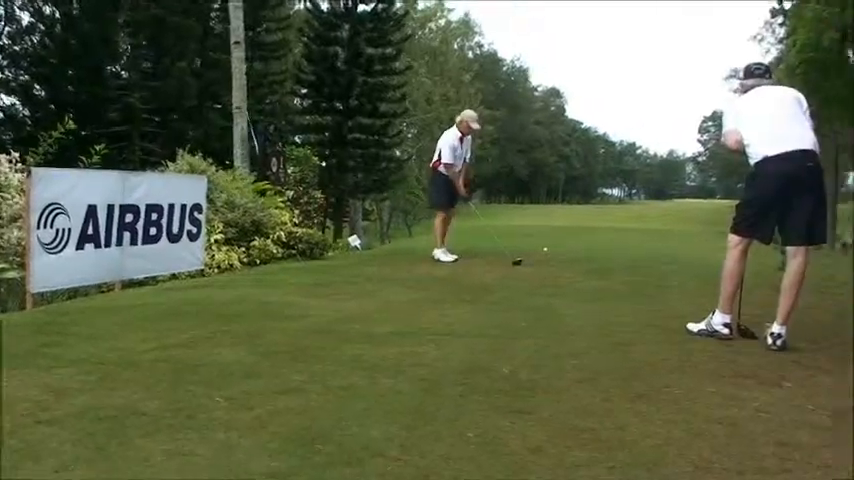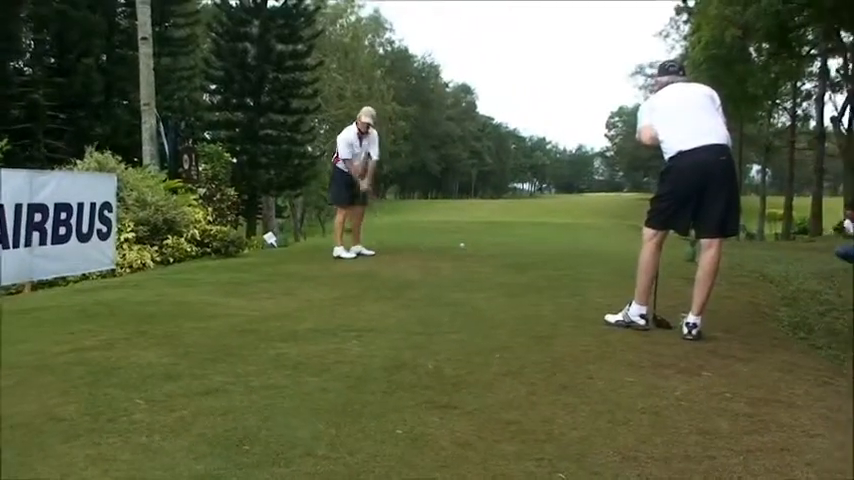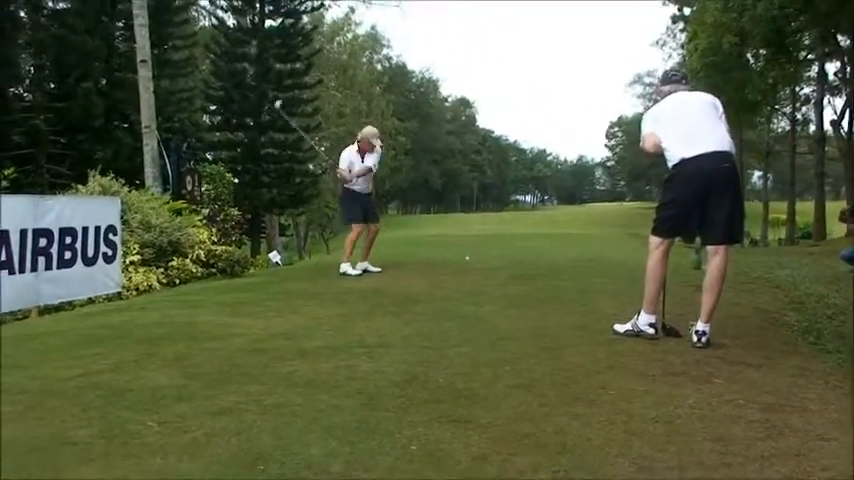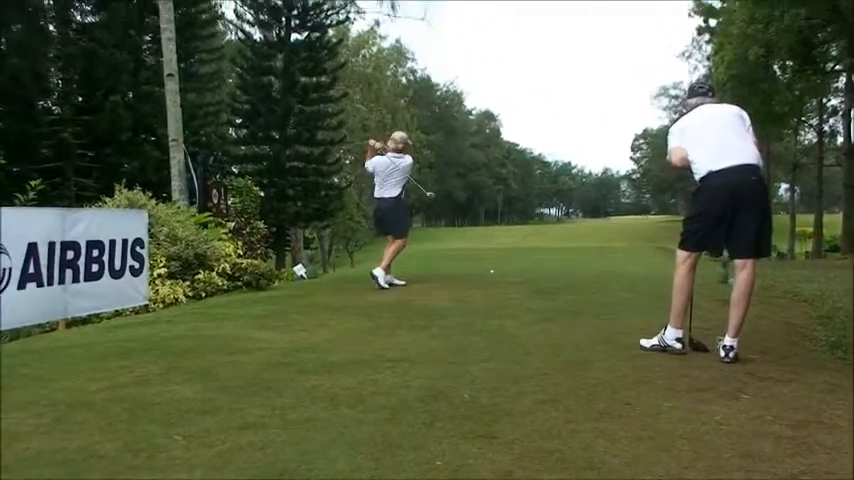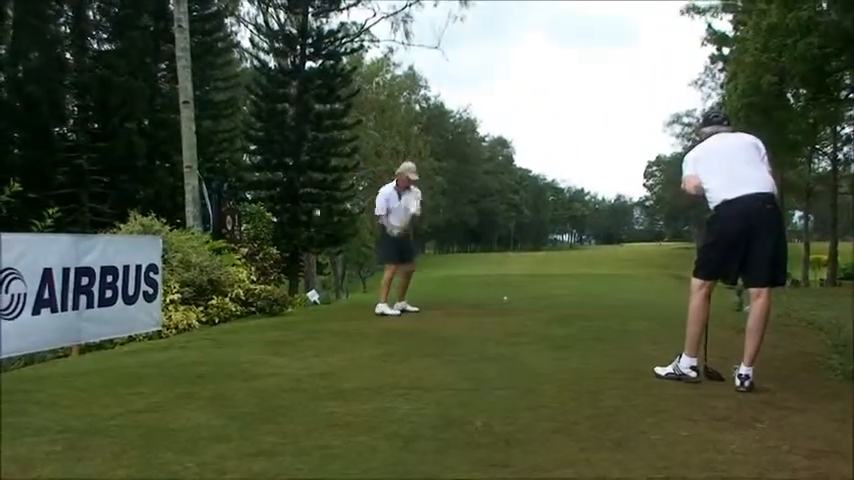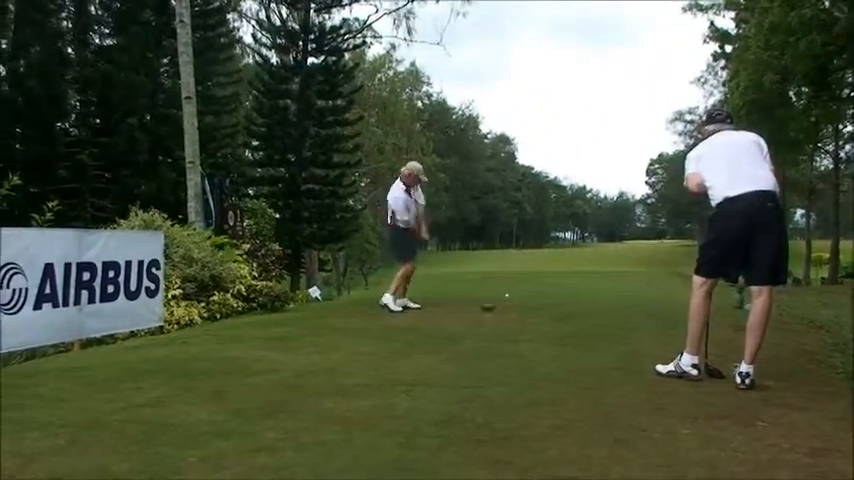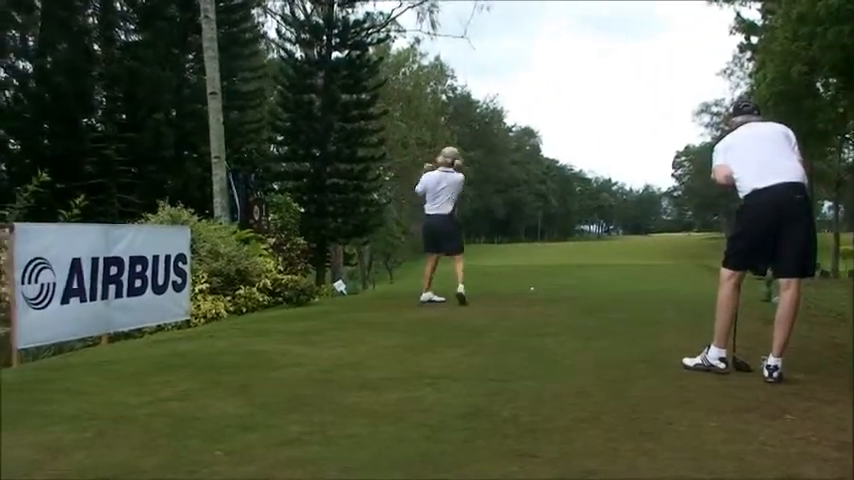
dt=0.7s
person 1, frame 1
left shoulder: (737, 104)
right shoulder: (793, 94)
left elbow: (733, 142)
right elbow: (810, 132)
left hip: (769, 168)
right hip: (807, 163)
left knee: (737, 242)
right knee: (798, 251)
left ankle: (721, 320)
right ankle: (777, 331)
person 1, frame 2
left shoulder: (652, 102)
right shoulder: (706, 91)
left elbow: (647, 137)
right elbow: (724, 128)
left hip: (683, 162)
right hip: (720, 157)
left knee: (652, 234)
right knee: (712, 242)
left ankle: (638, 312)
right ankle: (693, 321)
person 1, frame 3
left shoulder: (655, 111)
right shoulder: (709, 99)
left elbow: (651, 145)
right elbow: (727, 136)
left hip: (687, 169)
right hip: (724, 165)
left knee: (659, 242)
right knee: (718, 249)
left ankle: (646, 321)
right ankle: (702, 329)
person 1, frame 4
left shoulder: (681, 124)
right shoulder: (736, 111)
left elbow: (678, 159)
right elbow: (755, 148)
left hip: (714, 183)
right hip: (751, 178)
left knee: (686, 257)
right knee: (746, 263)
left ankle: (673, 336)
right ankle: (729, 344)
person 1, frame 5
left shoulder: (695, 153)
right shoulder: (751, 140)
left elbow: (692, 187)
right elbow: (770, 177)
left hip: (729, 211)
right hip: (765, 206)
left knee: (701, 285)
right knee: (761, 291)
left ankle: (688, 364)
right ankle: (745, 373)
person 1, frame 6
left shoulder: (698, 150)
right shoulder: (754, 138)
left elbow: (695, 184)
right elbow: (772, 175)
left hip: (730, 208)
right hip: (767, 204)
left knee: (702, 282)
right knee: (762, 289)
left ankle: (689, 361)
right ankle: (746, 370)
person 1, frame 7
left shoulder: (726, 142)
right shoulder: (782, 130)
left elbow: (723, 177)
right elbow: (801, 167)
left hip: (759, 200)
right hip: (795, 196)
left knee: (730, 275)
right knee: (790, 282)
left ankle: (717, 355)
right ankle: (774, 363)
person 2, frame 1
left shoulder: (467, 139)
right shoulder: (448, 139)
left elbow: (465, 162)
right elbow: (448, 167)
left wrist: (461, 183)
right wrist: (459, 187)
left hip: (451, 178)
right hip: (440, 177)
left knee: (449, 214)
right knee: (442, 213)
left ankle: (441, 248)
right ankle: (438, 251)
person 2, frame 2
left shoulder: (373, 135)
right shoulder: (346, 135)
left elbow: (373, 159)
right elbow: (347, 162)
left wrist: (367, 180)
right wrist: (359, 182)
left hip: (358, 176)
right hip: (341, 174)
left knee: (359, 211)
right knee: (343, 210)
left ankle: (356, 246)
right ankle: (338, 248)
person 2, frame 3
left shoulder: (376, 152)
right shoulder: (348, 153)
left elbow: (368, 169)
right elbow: (343, 174)
left wrist: (351, 175)
right wrist: (344, 175)
left hip: (366, 194)
right hip: (351, 195)
left knee: (374, 228)
right knee: (357, 228)
left ankle: (363, 263)
right ankle: (345, 265)
person 2, frame 4
left shoulder: (378, 161)
right shoulder: (408, 162)
left elbow: (368, 166)
left wrist: (372, 148)
right wrist: (382, 147)
left hip: (380, 204)
right hip: (395, 204)
left knee: (391, 240)
right knee: (400, 241)
left ankle: (387, 276)
right ankle: (380, 270)
person 2, frame 5
left shoulder: (415, 192)
right shoulder: (385, 191)
left elbow: (413, 213)
right elbow: (380, 215)
left wrist: (402, 228)
right wrist: (390, 228)
left hip: (404, 235)
right hip: (387, 234)
left knee: (408, 269)
right knee: (391, 268)
left ankle: (400, 303)
right ankle: (381, 305)
person 2, frame 6
left shoulder: (413, 186)
right shoulder: (397, 195)
left elbow: (420, 207)
right elbow: (404, 220)
left wrist: (422, 227)
right wrist: (418, 232)
left hip: (410, 231)
right hip: (400, 231)
left knee: (409, 266)
right knee: (408, 266)
left ankle: (402, 299)
right ankle: (388, 296)
person 2, frame 7
left shoulder: (427, 177)
right shoulder: (459, 178)
left elbow: (419, 191)
left wrist: (425, 171)
right wrist: (435, 168)
left hip: (430, 220)
right hip: (447, 220)
left knee: (432, 257)
right knee: (458, 257)
left ankle: (426, 293)
right ankle: (460, 287)
